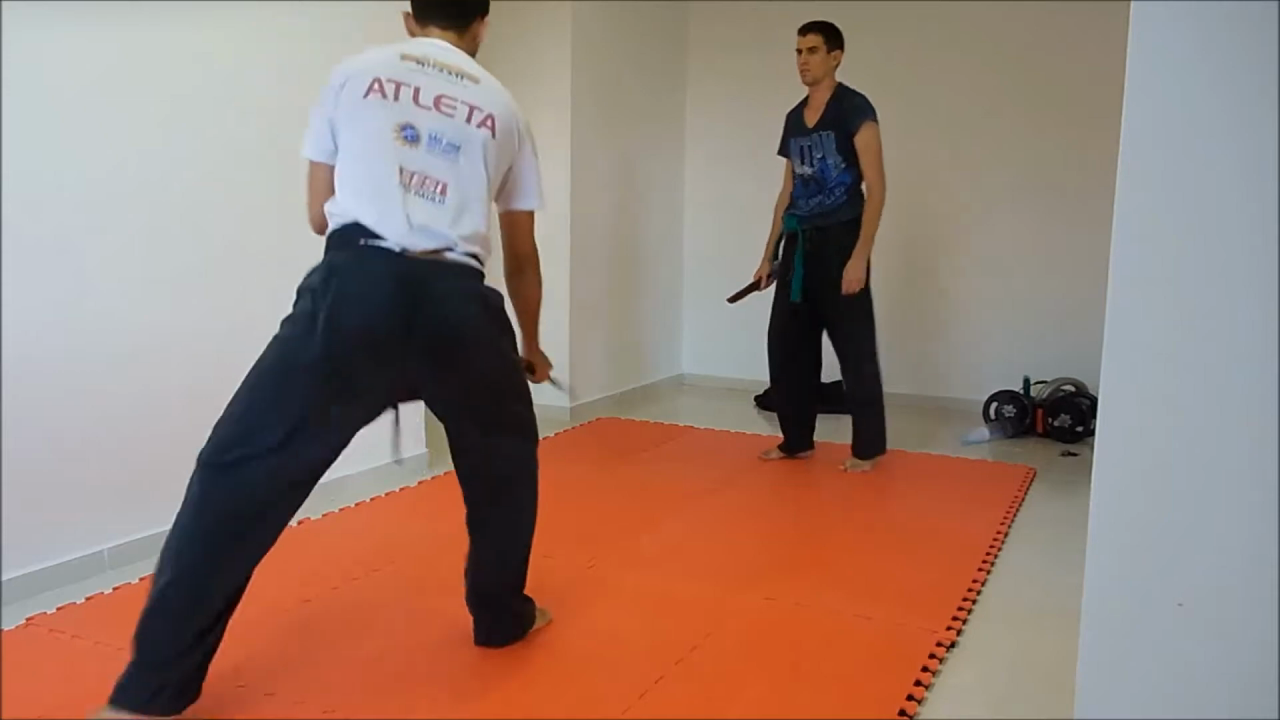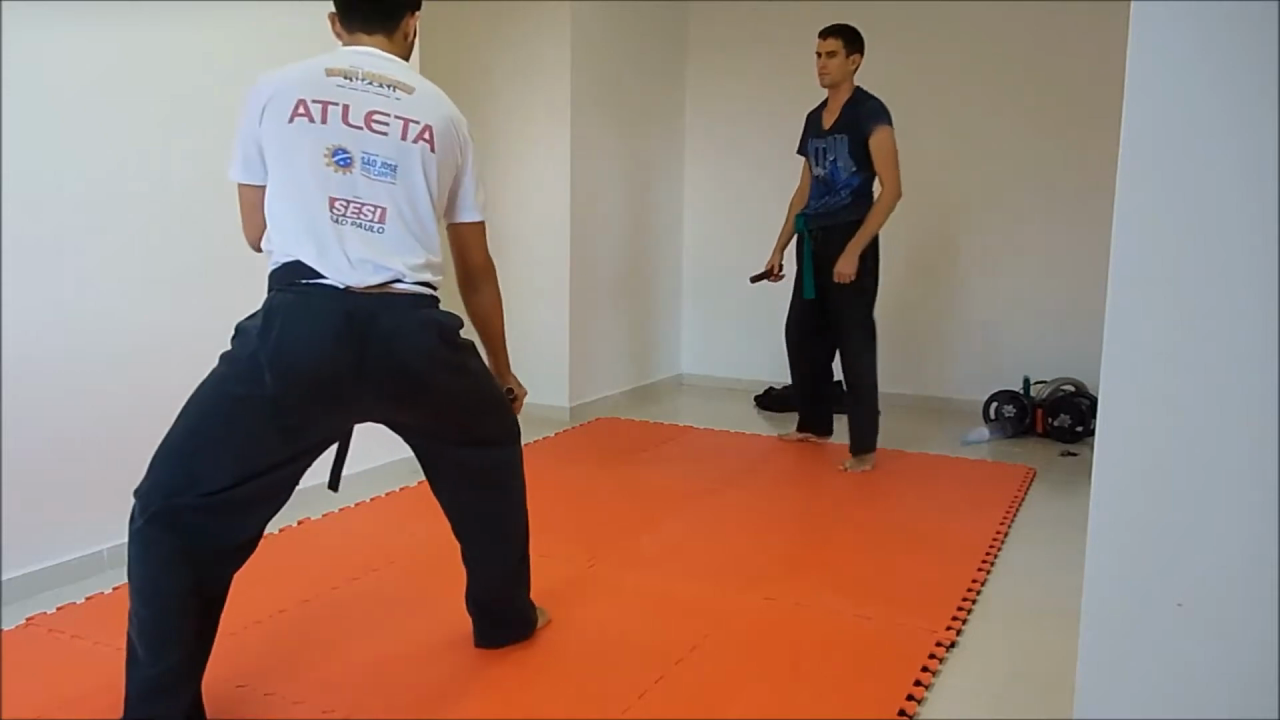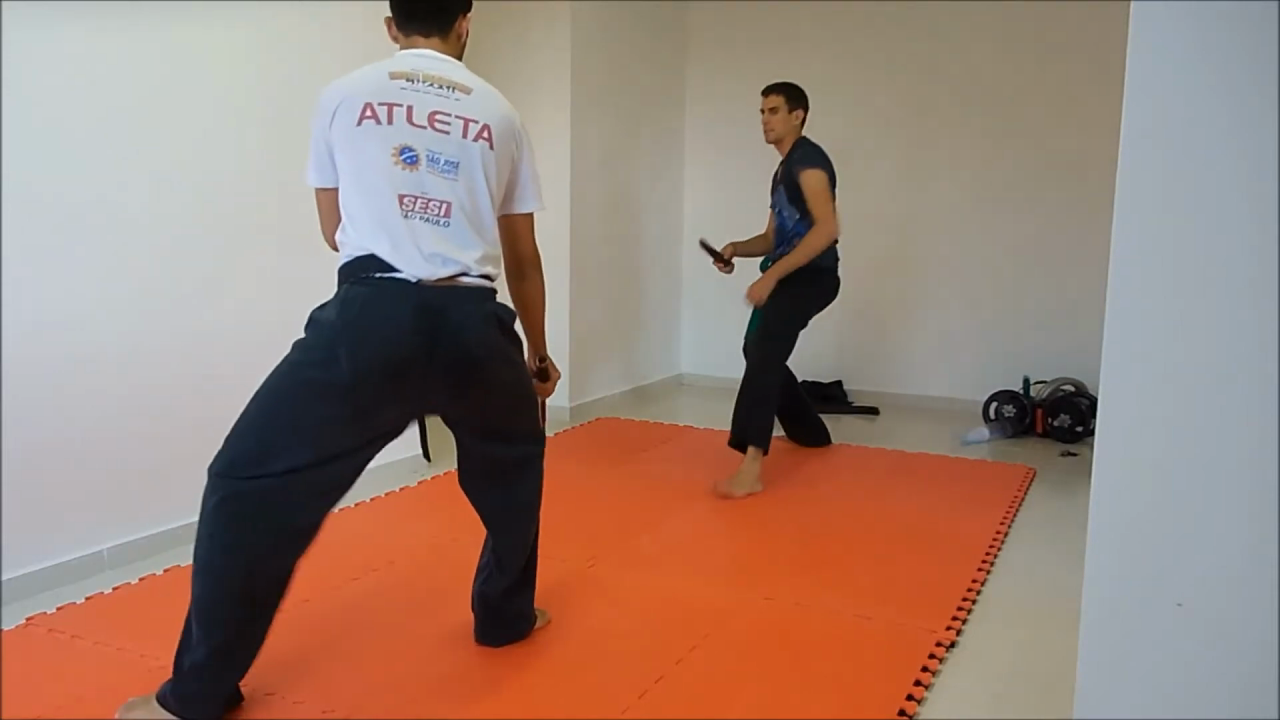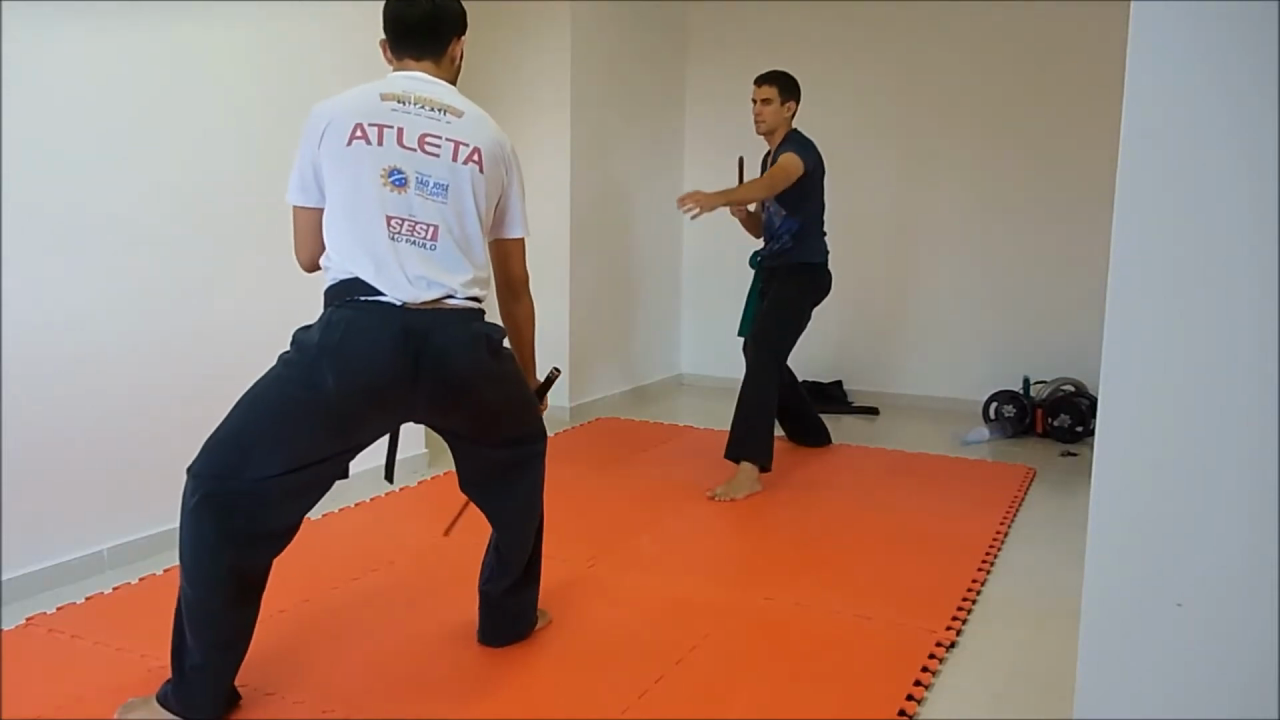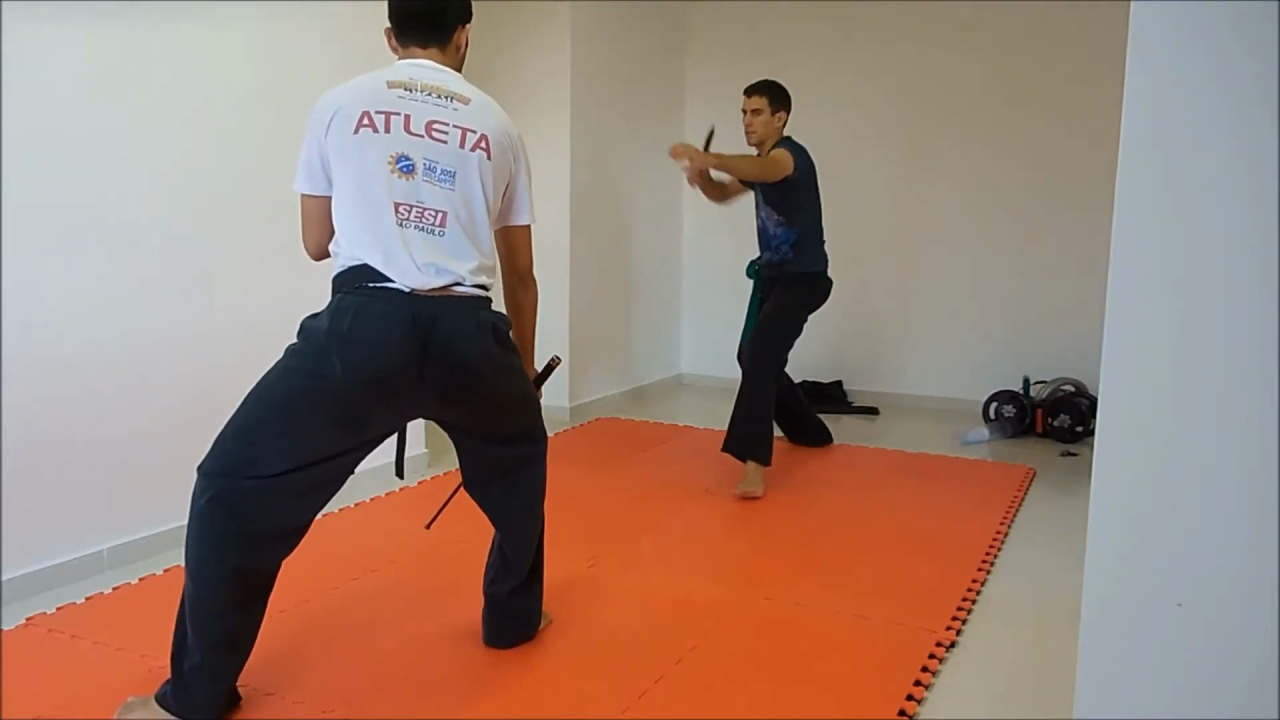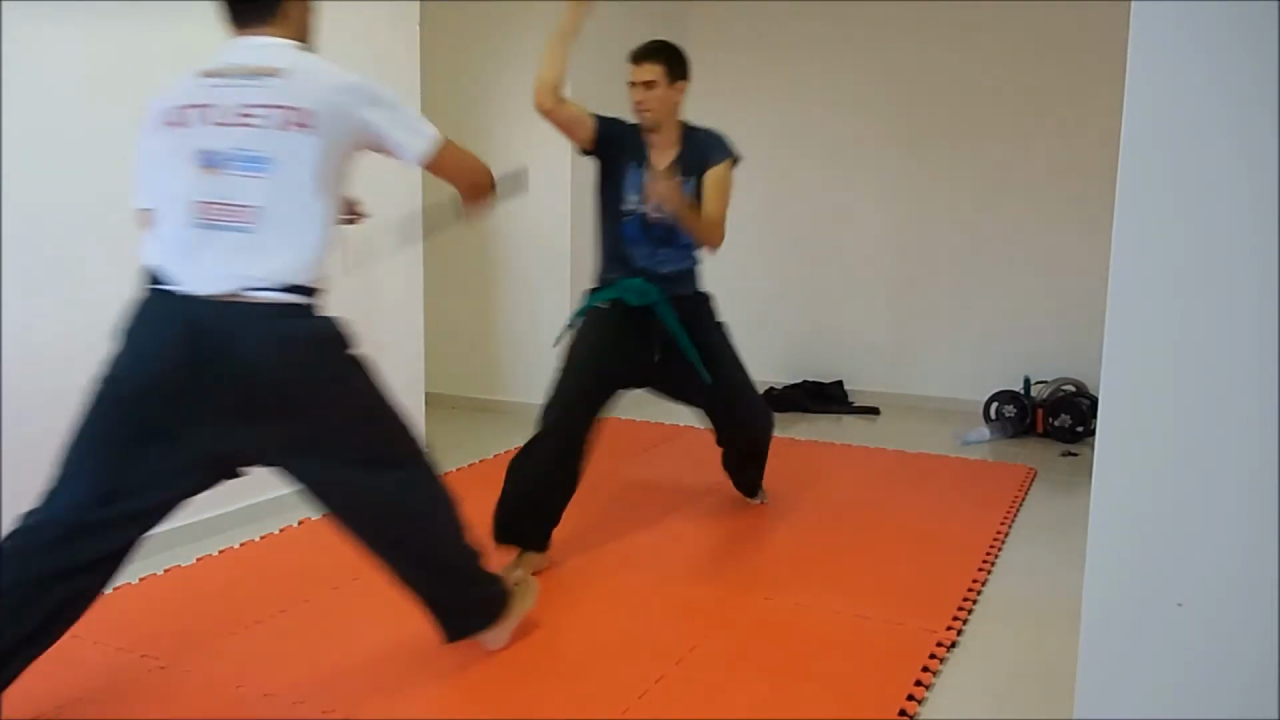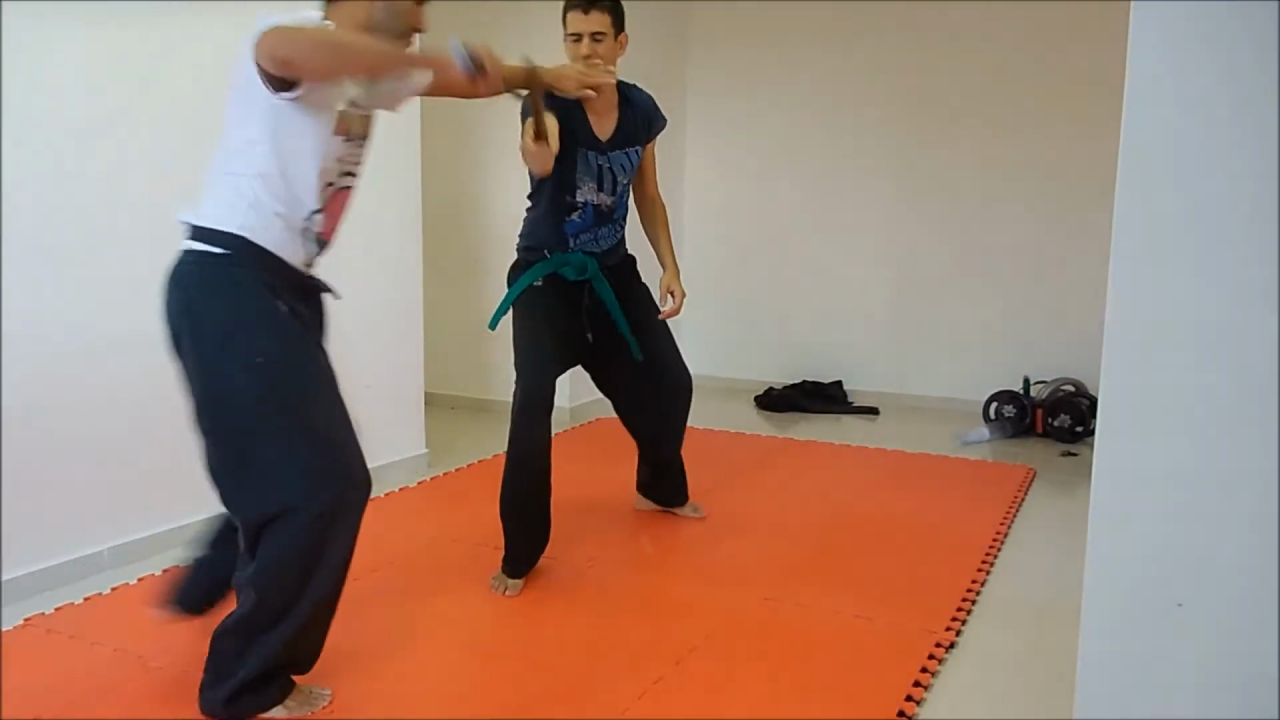
dt=0.7s
person 1, frame 1
left shoulder: (358, 75)
right shoulder: (503, 107)
left elbow: (320, 213)
right elbow: (522, 253)
right wrist: (530, 345)
left hip: (357, 289)
right hip: (456, 300)
left knee: (246, 466)
right knee: (505, 451)
right ankle: (503, 616)
person 1, frame 2
left shoulder: (276, 90)
right shoulder: (441, 113)
left elbow: (257, 232)
right elbow: (477, 270)
right wrist: (503, 371)
left hip: (302, 328)
right hip: (410, 333)
left knee: (176, 508)
right knee: (489, 453)
right ankle: (504, 616)
person 1, frame 3
left shoulder: (346, 95)
right shoulder: (498, 113)
right elbow: (523, 259)
right wrist: (538, 355)
left hip: (369, 317)
right hip: (468, 322)
left knee: (253, 485)
right knee: (513, 458)
right ankle: (507, 613)
person 1, frame 4
left shoulder: (333, 116)
right shoulder: (489, 136)
left elbow: (309, 254)
right elbow: (513, 281)
right wrist: (526, 380)
left hip: (357, 339)
right hip: (456, 345)
left knee: (224, 488)
right knee: (517, 453)
right ankle: (509, 614)
person 1, frame 5
left shoulder: (341, 103)
right shoulder: (496, 123)
left elbow: (318, 241)
right elbow: (519, 271)
right wrist: (523, 366)
left hip: (364, 326)
right hip: (464, 332)
left knee: (238, 486)
right knee: (517, 458)
right ankle: (514, 615)
person 1, frame 6
left shoulder: (171, 99)
right shoulder: (340, 87)
right elbow: (472, 178)
right wrist: (481, 195)
left hip: (167, 332)
right hip: (272, 337)
left knee: (76, 517)
right knee: (385, 469)
right ankle: (480, 608)
person 1, frame 7
left shoulder: (360, 66)
left elbow: (450, 79)
left wrist: (541, 76)
right wrist: (474, 73)
left hip: (255, 291)
right hip: (233, 290)
left knee: (296, 477)
right knee: (323, 488)
left ankle: (207, 594)
person 2, frame 1
left shoulder: (855, 109)
right shoulder: (794, 118)
left elbow: (875, 187)
left wrist: (861, 256)
right wrist: (769, 255)
left hip: (839, 241)
right hip: (798, 243)
left knee: (853, 345)
right knee: (787, 344)
left ankle: (869, 447)
right ankle: (797, 440)
person 2, frame 2
left shoulder: (870, 113)
right shoulder: (814, 118)
left elbow: (891, 190)
left wrist: (855, 249)
right wrist: (781, 246)
left hip: (849, 240)
right hip: (815, 239)
left knee: (854, 340)
right knee: (802, 333)
left ankle: (864, 447)
right ankle: (815, 423)
person 2, frame 3
left shoulder: (808, 160)
right shoulder: (782, 169)
left elbow: (827, 229)
left wrist: (773, 273)
right wrist: (736, 248)
left hip: (811, 277)
right hip: (786, 277)
left knee: (764, 350)
right knee: (761, 352)
left ankle: (751, 465)
right ankle: (810, 432)
person 2, frame 4
left shoulder: (798, 151)
right shoulder: (770, 157)
left elbow: (766, 187)
left wrist: (716, 198)
right wrist: (745, 216)
left hip: (803, 271)
right hip: (776, 270)
left knee: (762, 354)
right knee: (764, 354)
left ankle: (749, 470)
right ankle: (811, 432)
person 2, frame 5
left shoulder: (789, 155)
right shoulder: (759, 164)
left elbow: (756, 169)
right elbow: (723, 192)
left wrist: (706, 156)
right wrist: (703, 178)
left hip: (801, 278)
right hip: (776, 277)
left knee: (758, 356)
right knee: (759, 360)
left ankle: (754, 467)
right ankle: (811, 432)
person 2, frame 6
left shoulder: (711, 150)
right shoulder: (612, 137)
left elbow: (711, 231)
right elbow: (551, 100)
left wrist: (679, 205)
left hip: (683, 304)
right hip: (618, 305)
left knee: (746, 414)
right knee: (568, 412)
left ankle: (747, 481)
right ankle: (527, 543)
person 2, frame 7
left shoulder: (641, 110)
right shoulder: (551, 104)
left elbow: (647, 197)
right elbow: (544, 140)
left wrist: (669, 267)
right wrist: (538, 149)
left hip: (612, 271)
right hip: (545, 276)
left knee: (666, 383)
right knee: (532, 407)
left ankle: (660, 490)
right ankle: (520, 555)
